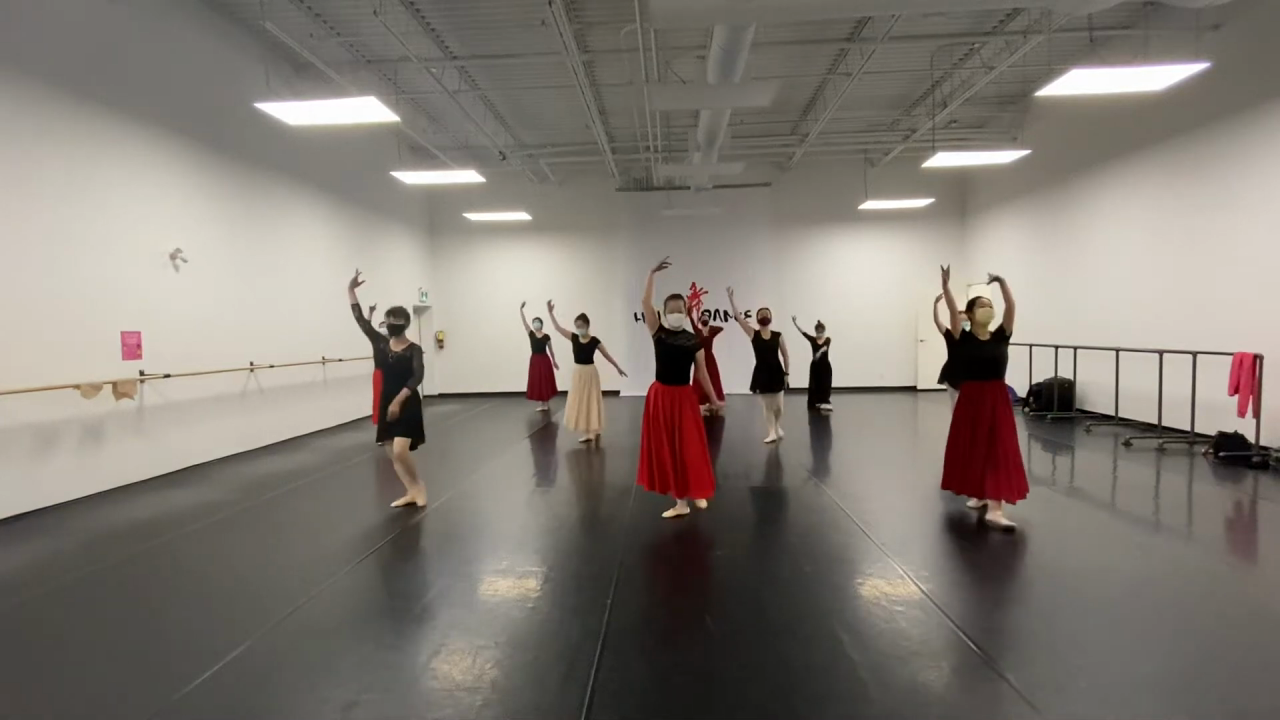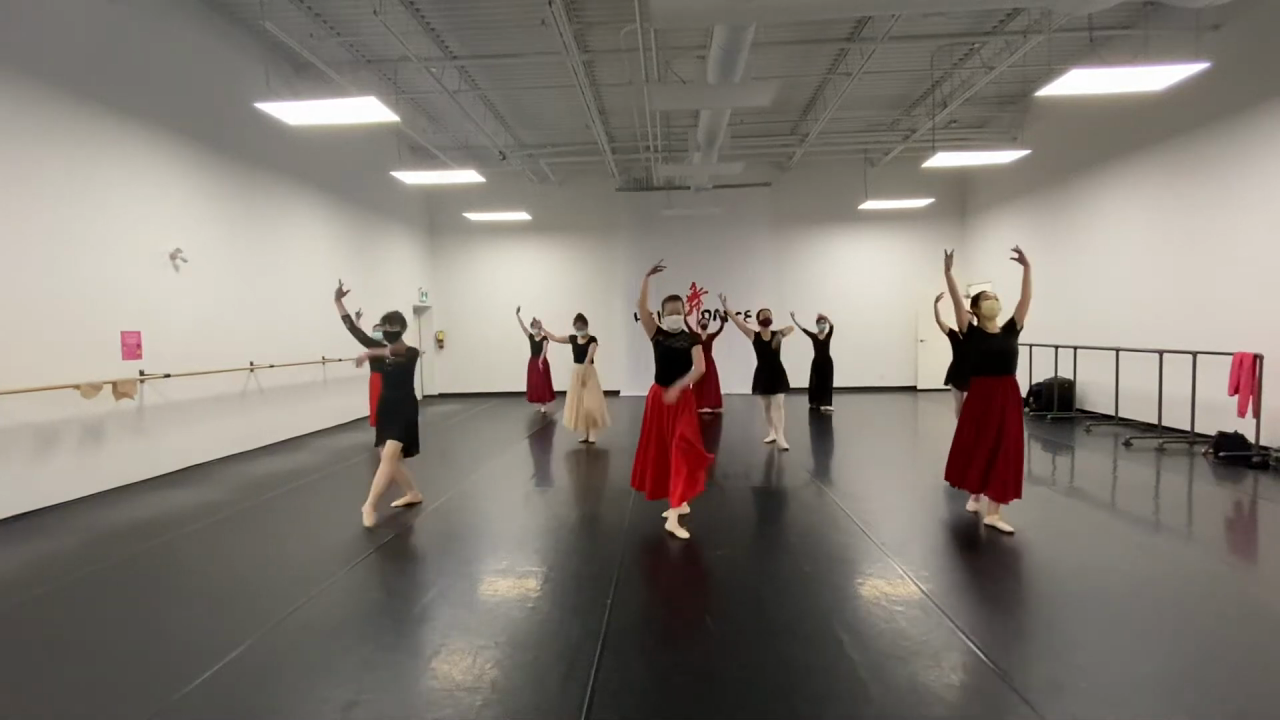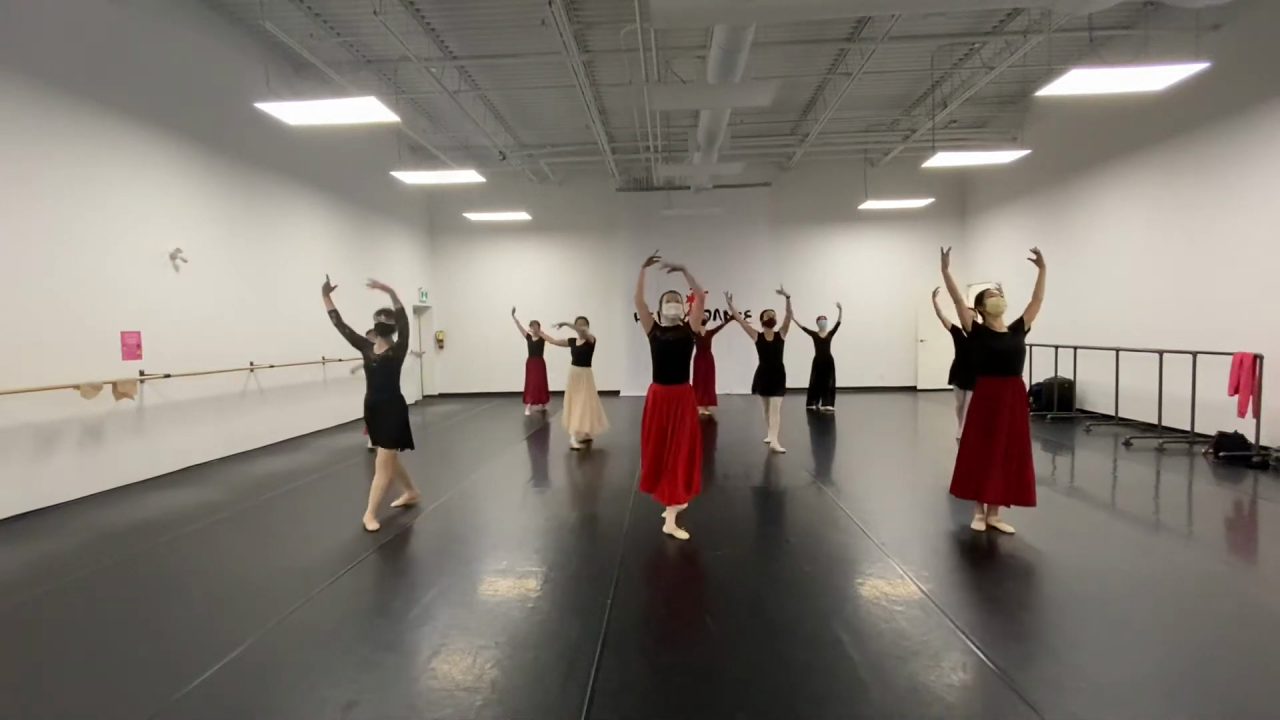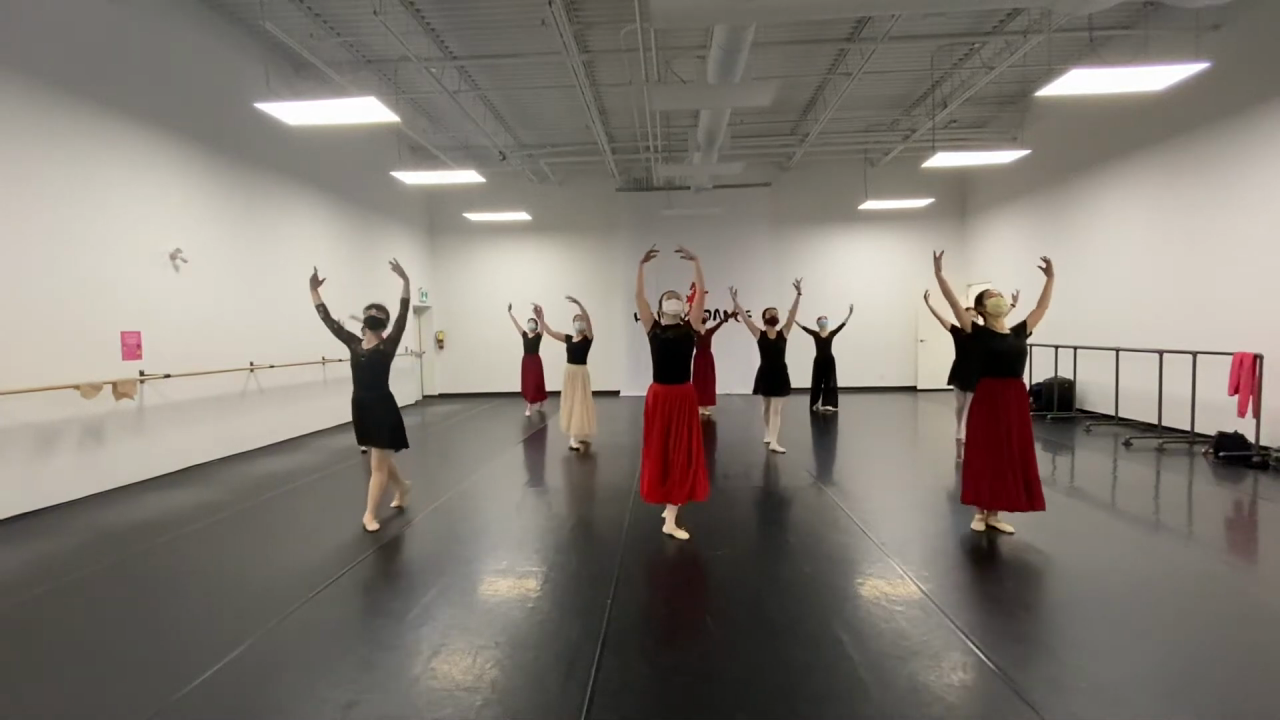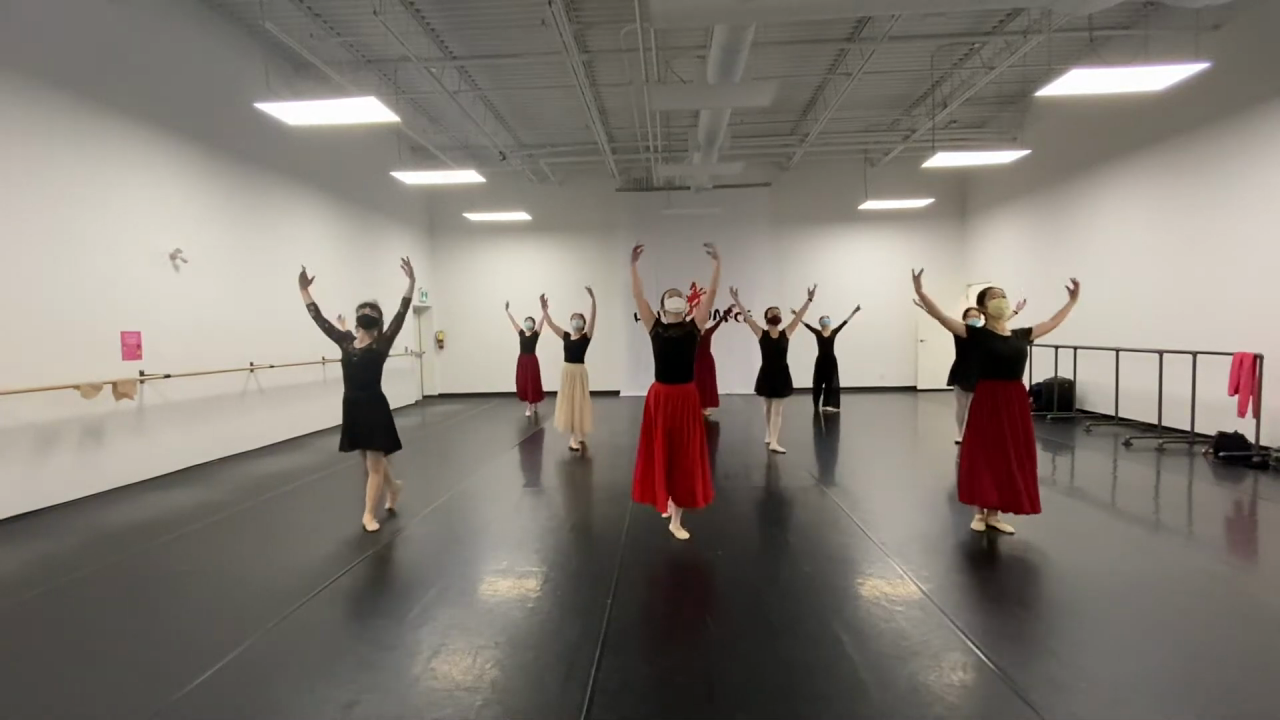
dt=0.3s
person 1, frame 1
left shoulder: (693, 340)
right shoulder: (658, 332)
left elbow: (701, 372)
right elbow: (646, 302)
left wrist: (714, 398)
right wrist: (652, 274)
left hip: (684, 396)
right hip: (660, 395)
left knee: (690, 447)
right knee: (663, 448)
left ankle: (692, 493)
right ankle: (680, 501)
person 1, frame 2
left shoulder: (692, 340)
right shoulder: (657, 335)
left elbow: (700, 368)
right elbow: (641, 307)
left wrist: (678, 386)
right wrist: (648, 277)
left hip: (682, 399)
right hip: (657, 397)
left knee: (681, 453)
right knee: (660, 453)
left ankle: (673, 518)
right ankle: (680, 504)
person 1, frame 3
left shoulder: (690, 330)
right shoulder: (653, 330)
left elbow: (700, 297)
right elbow: (638, 300)
left wrist: (684, 271)
right wrist: (643, 269)
left hip: (682, 396)
right hip: (658, 395)
left knee: (680, 453)
right knee: (659, 451)
left ankle: (670, 520)
right ankle: (675, 501)
person 1, frame 4
left shoulder: (691, 328)
right shoulder: (653, 328)
left elbow: (701, 294)
right elbow: (639, 297)
left wrist: (695, 262)
right wrist: (642, 266)
left hip: (684, 396)
right hip: (658, 396)
left knee: (682, 454)
right knee: (660, 453)
left ankle: (670, 520)
right ankle: (668, 505)
person 1, frame 5
left shoulder: (694, 327)
right shoulder: (654, 327)
left elbow: (711, 294)
right elbow: (638, 296)
left wrist: (716, 262)
right wrist: (633, 264)
left hip: (687, 396)
right hip: (660, 396)
left knee: (685, 456)
right knee: (659, 452)
left ankle: (676, 520)
right ankle: (667, 502)
person 2, frame 1
left shoulder: (1001, 336)
right shoulder: (963, 338)
left elbow: (1011, 308)
right elbow: (953, 311)
left wrist: (1002, 283)
right wrist: (945, 286)
left hip: (997, 398)
right hip: (971, 398)
left knee: (1001, 451)
right knee: (970, 450)
left ankle: (995, 511)
right ankle: (979, 495)
person 2, frame 2
left shoulder: (1011, 330)
right shoulder: (971, 334)
left elbow: (1026, 298)
right elbow: (956, 302)
left wrist: (1025, 267)
right wrist: (948, 272)
left hip: (1008, 396)
right hip: (980, 395)
left knee: (1005, 453)
right knee: (975, 448)
left ankle: (993, 513)
right ankle: (975, 494)
person 2, frame 3
left shoulder: (1017, 330)
right shoulder: (976, 332)
left elbow: (1037, 300)
right elbow: (958, 300)
left wrist: (1042, 269)
right wrist: (946, 270)
left hip: (1014, 397)
right hip: (986, 396)
left knee: (1008, 456)
right knee: (981, 454)
left ankle: (994, 514)
right ankle: (980, 512)
person 2, frame 4
left shoulder: (1019, 332)
right shoulder: (977, 333)
left elbow: (1042, 307)
right elbow: (953, 303)
left wrist: (1050, 278)
right wrist: (938, 273)
left hip: (1016, 400)
right hip: (988, 399)
left knee: (1011, 458)
right knee: (984, 457)
left ankle: (994, 514)
right ankle: (980, 514)
person 2, frame 5
left shoulder: (1021, 335)
right shoulder: (976, 335)
left elbow: (1053, 322)
right elbow: (942, 317)
left wrist: (1072, 300)
right wrist: (921, 292)
left hip: (1016, 401)
right hip: (988, 401)
left knee: (1011, 458)
right knee: (984, 457)
left ankle: (994, 514)
right ankle: (980, 513)
person 3, frame 1
left shoulder: (413, 349)
right shoulder: (380, 343)
left elbow: (417, 377)
right elbow: (360, 319)
left wrist: (399, 400)
right wrist: (351, 290)
left hip: (407, 403)
right hip: (387, 401)
left knee: (400, 451)
right knee: (393, 454)
left ankle: (417, 484)
right ankle: (412, 492)
person 3, frame 2
left shoulder: (410, 353)
right shoulder: (380, 348)
left elbow: (398, 351)
right elbow: (353, 329)
left wrist: (372, 353)
right wrist: (338, 302)
left hip: (405, 408)
right hip: (386, 407)
left knee: (388, 457)
right knee: (391, 457)
left ankle: (369, 506)
right ankle: (412, 493)
person 3, frame 3
left shoulder: (398, 349)
right shoulder: (366, 347)
left elbow: (402, 321)
right elbow: (340, 325)
left wrist: (389, 292)
right wrist: (326, 297)
left hip: (392, 407)
right hip: (372, 407)
left knee: (383, 463)
right knee: (389, 457)
left ankle: (370, 513)
right ankle: (411, 492)
person 3, frame 4
left shoulder: (388, 345)
right shoulder: (354, 343)
left elbow: (403, 315)
right elbow: (327, 319)
left wrist: (405, 282)
right wrist: (314, 291)
left hip: (382, 406)
right hip: (360, 405)
left knee: (378, 463)
right knee: (381, 458)
left ankle: (369, 514)
right ankle: (401, 487)
person 3, frame 5
left shoulder: (381, 344)
right shoulder: (345, 342)
left elbow: (401, 314)
right elbow: (318, 318)
left wrist: (411, 281)
right wrist: (304, 290)
left hip: (374, 406)
right hip: (351, 406)
left knee: (374, 464)
right knee: (372, 459)
left ankle: (369, 514)
right ankle: (392, 487)
